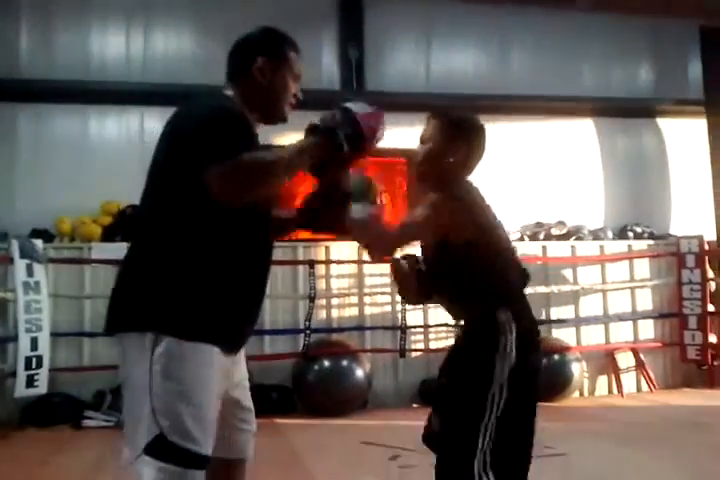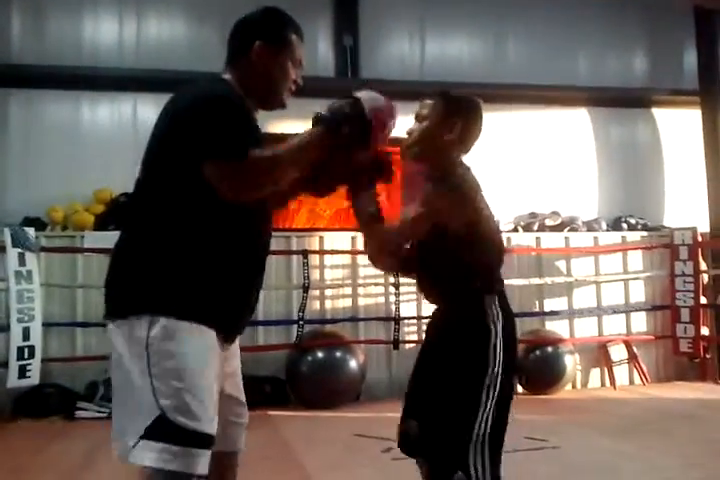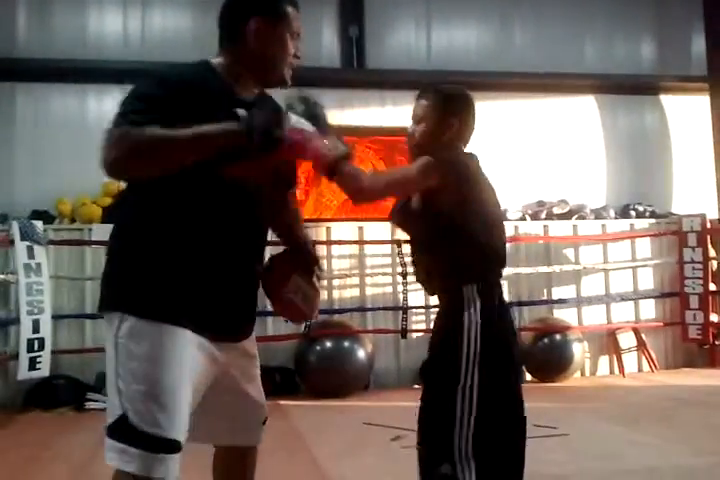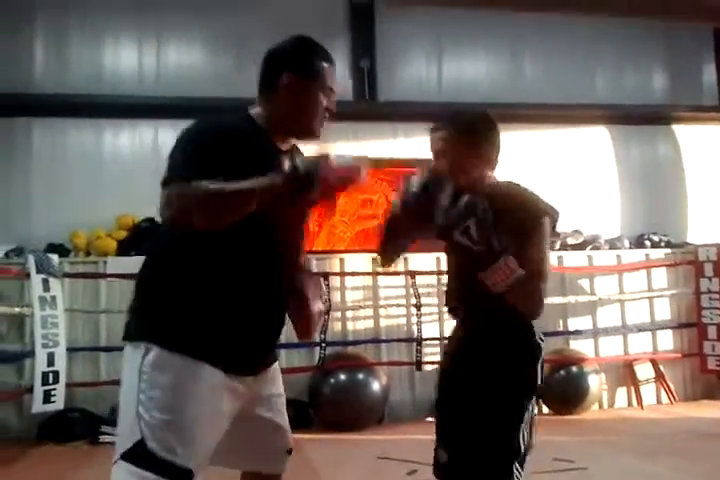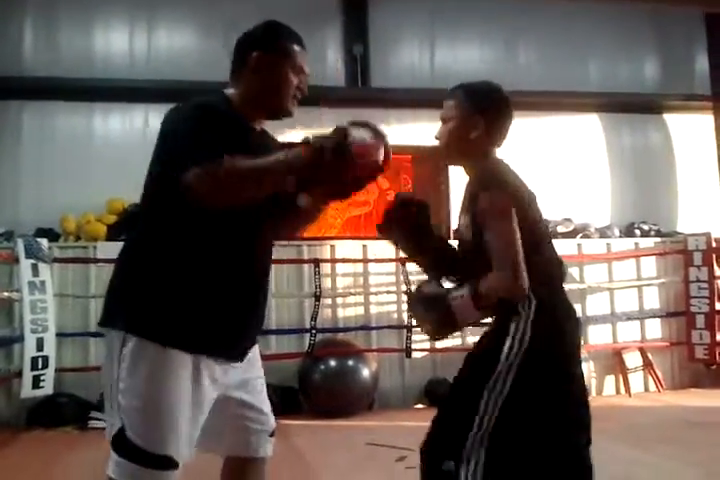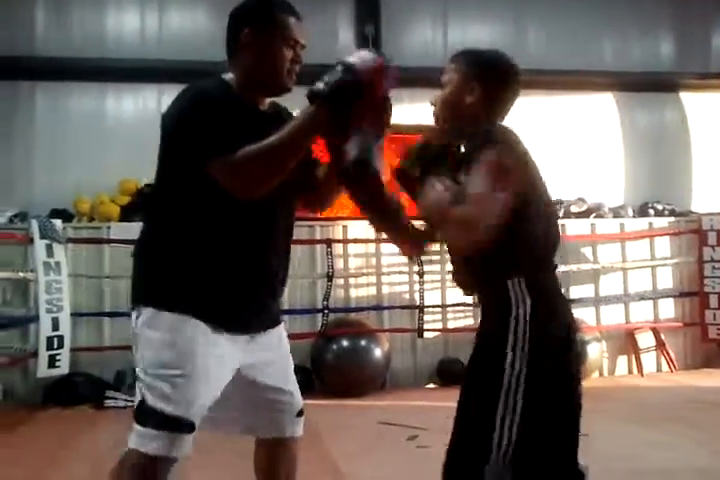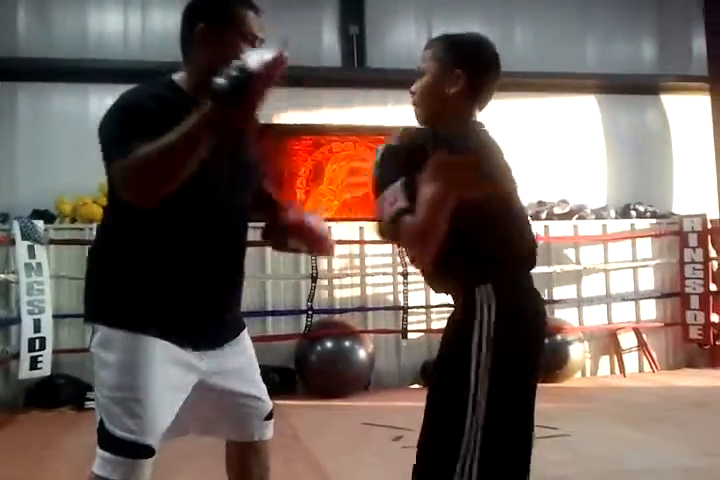
dt=0.4s
person 1, frame 1
left shoulder: (231, 129)
right shoulder: (213, 119)
left elbow: (249, 219)
right elbow: (232, 185)
left wrist: (307, 215)
right wrist: (319, 143)
left hip: (210, 324)
right hip: (171, 321)
person 1, frame 2
left shoulder: (231, 114)
right shoulder: (211, 104)
left elbow: (256, 197)
right elbow: (239, 182)
left wrist: (308, 173)
right wrist: (327, 135)
left hip: (207, 309)
right hip: (165, 305)
person 1, frame 3
left shoulder: (267, 109)
right shoulder: (178, 87)
left elbow: (279, 202)
right elbow: (119, 157)
left wrist: (303, 256)
right wrist: (234, 134)
left hip: (227, 311)
right hip: (158, 305)
left knee: (244, 435)
person 1, frame 4
left shoulder: (290, 161)
right shoulder: (215, 136)
right elbow: (180, 207)
left wrist: (303, 290)
right wrist: (284, 184)
left hip: (252, 350)
right hip: (180, 342)
person 1, frame 5
left shoulder: (262, 143)
right shoulder: (199, 118)
left elbow: (275, 220)
right elbow: (214, 186)
left wrist: (323, 189)
right wrist: (311, 161)
left hip: (231, 332)
right hip: (162, 327)
person 1, frame 6
left shoulder: (279, 118)
right shoulder: (202, 105)
left elbow: (314, 197)
right elbow: (243, 179)
left wrist: (348, 146)
right wrist: (323, 111)
left hip: (256, 312)
right hip: (183, 305)
left knee: (283, 426)
person 1, frame 7
left shoulder: (233, 114)
right shoulder: (140, 109)
right elbow: (140, 188)
left wrist: (285, 218)
right wrist: (216, 111)
left hip: (217, 319)
right hip: (141, 321)
left knee: (253, 427)
person 2, frame 1
left shoulder: (454, 202)
right shoulder: (440, 203)
left elbow: (385, 242)
right elbow: (422, 289)
right wrist: (410, 274)
left hip: (503, 334)
right hip: (478, 332)
right knee: (451, 444)
person 2, frame 2
left shoulder: (451, 189)
right shoulder: (436, 185)
left elbow: (385, 254)
right elbow: (396, 260)
left wrist: (364, 197)
left hip: (481, 323)
right hip: (450, 318)
right knee: (427, 443)
person 2, frame 3
left shoulder: (444, 167)
right shoulder: (457, 174)
left elbow: (365, 190)
left wrist: (327, 159)
right wrist: (413, 220)
left hip: (471, 316)
right hip: (460, 312)
right knee: (438, 439)
person 2, frame 4
left shoulder: (528, 210)
right shoulder: (445, 194)
left elbow: (532, 304)
right elbow: (388, 253)
left wrist: (487, 253)
right wrist: (404, 215)
left hip: (512, 349)
right hip: (466, 342)
person 2, frame 5
left shoulder: (491, 187)
right shoulder: (493, 180)
left elbow: (512, 281)
right elbow: (471, 264)
left wrist: (452, 306)
right wrist: (424, 244)
left hip: (526, 328)
right hip: (548, 327)
person 2, frame 6
left shoulder: (497, 149)
right shoulder: (473, 153)
left elbow: (468, 232)
left wrist: (429, 184)
left hip: (519, 314)
right hip: (528, 312)
person 2, frame 7
left shoulder: (452, 148)
right shoulder: (463, 146)
left elbow: (422, 248)
left wrist: (392, 190)
right wrist: (396, 190)
left hip: (491, 314)
right hip: (492, 310)
